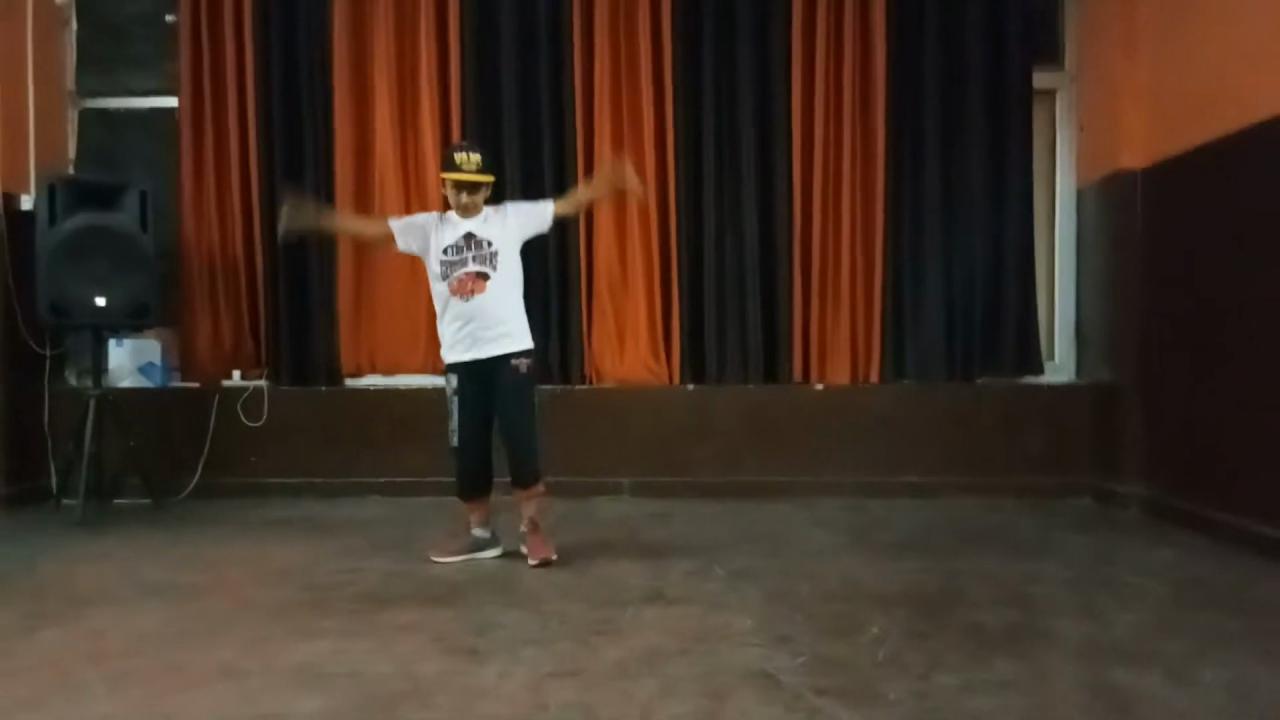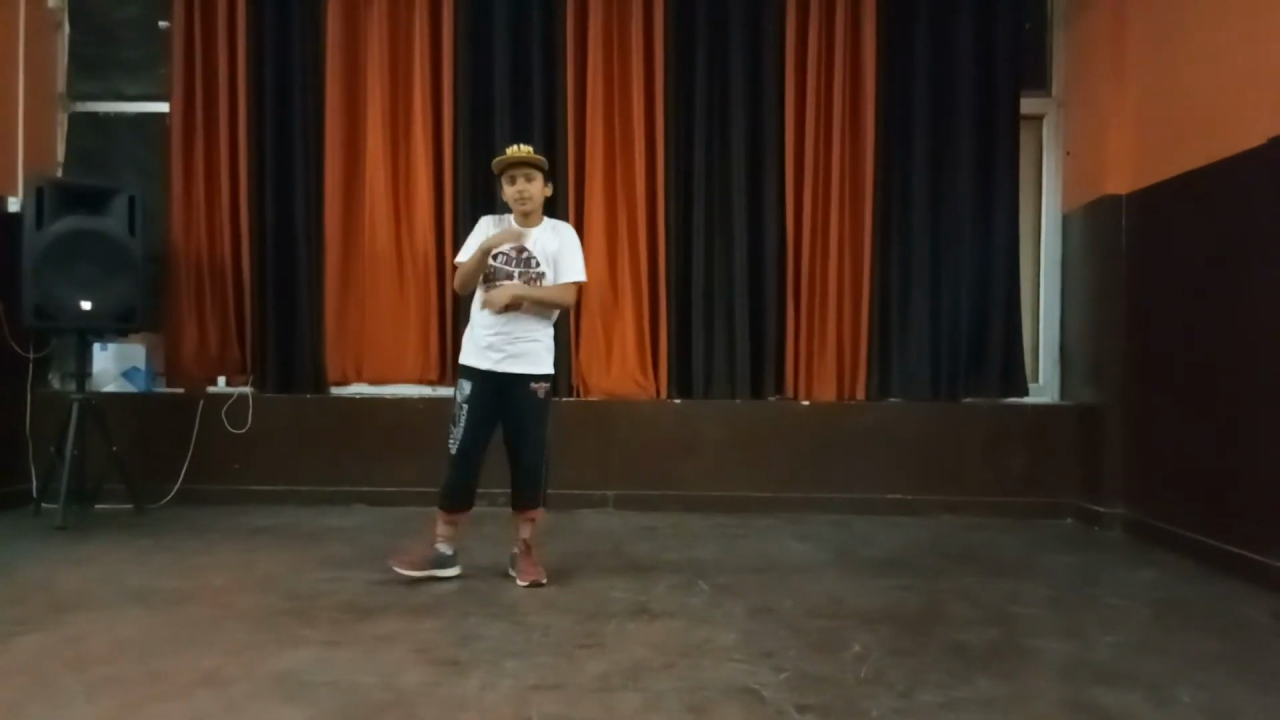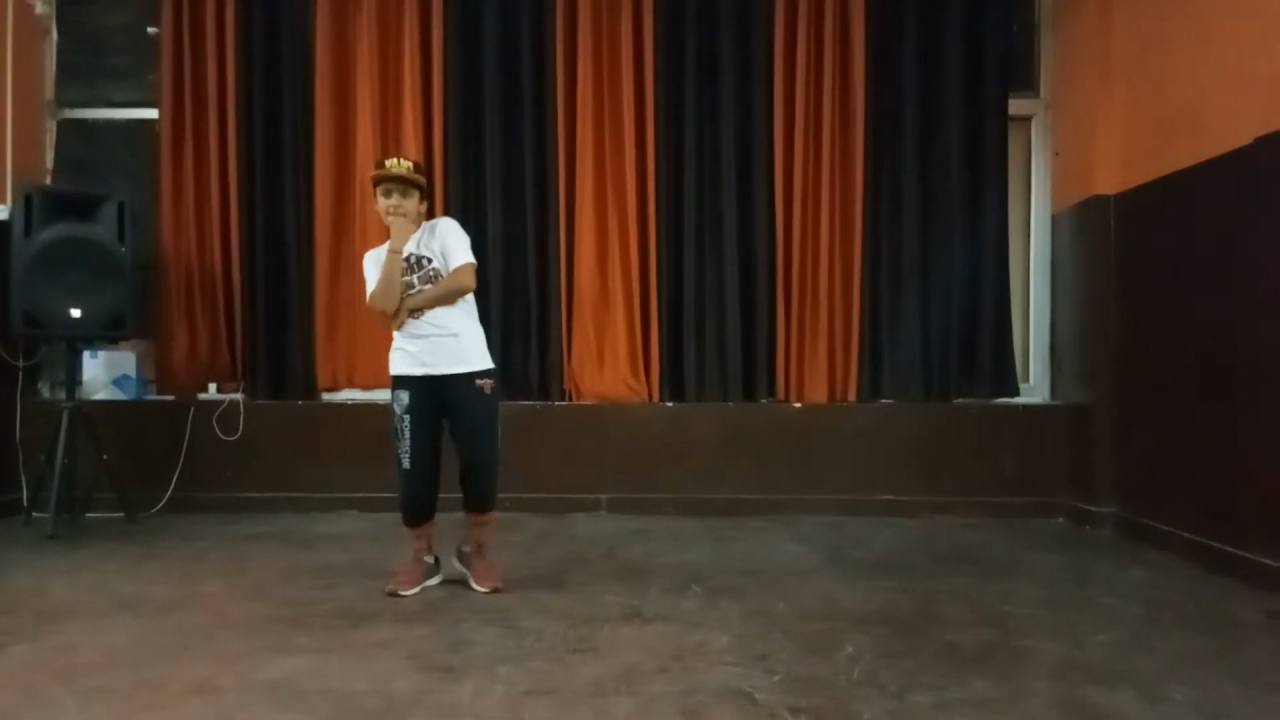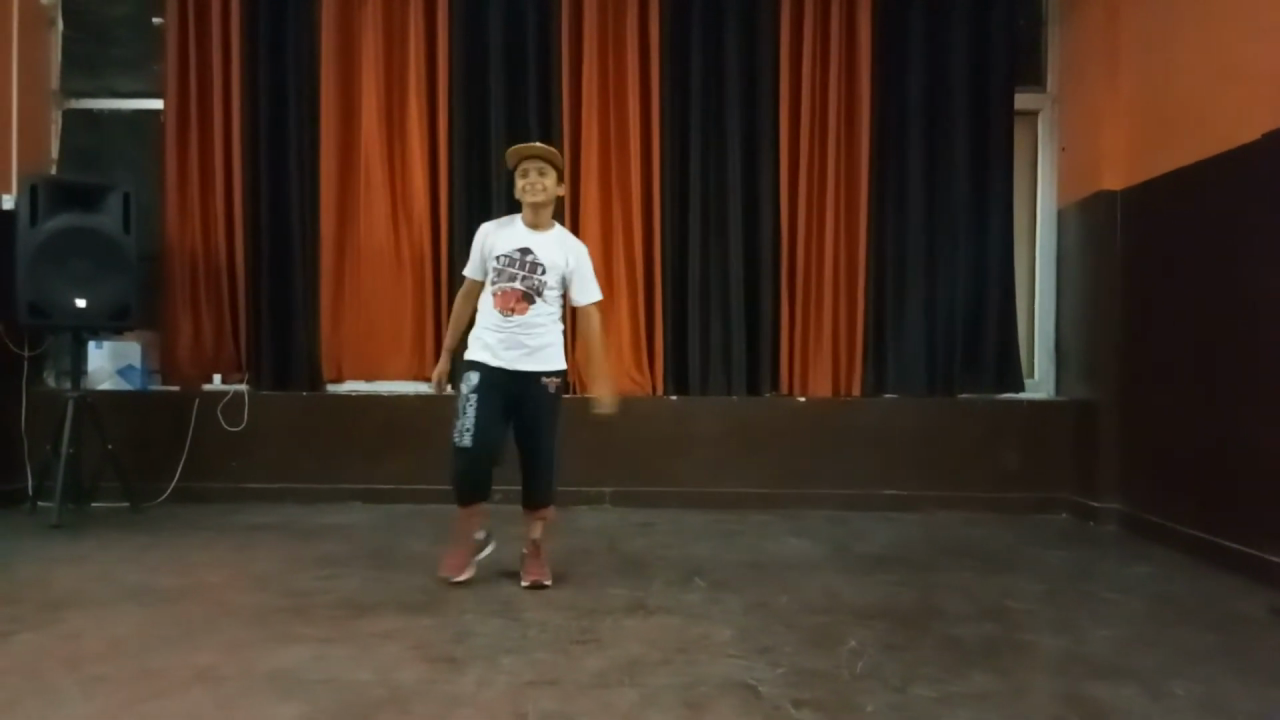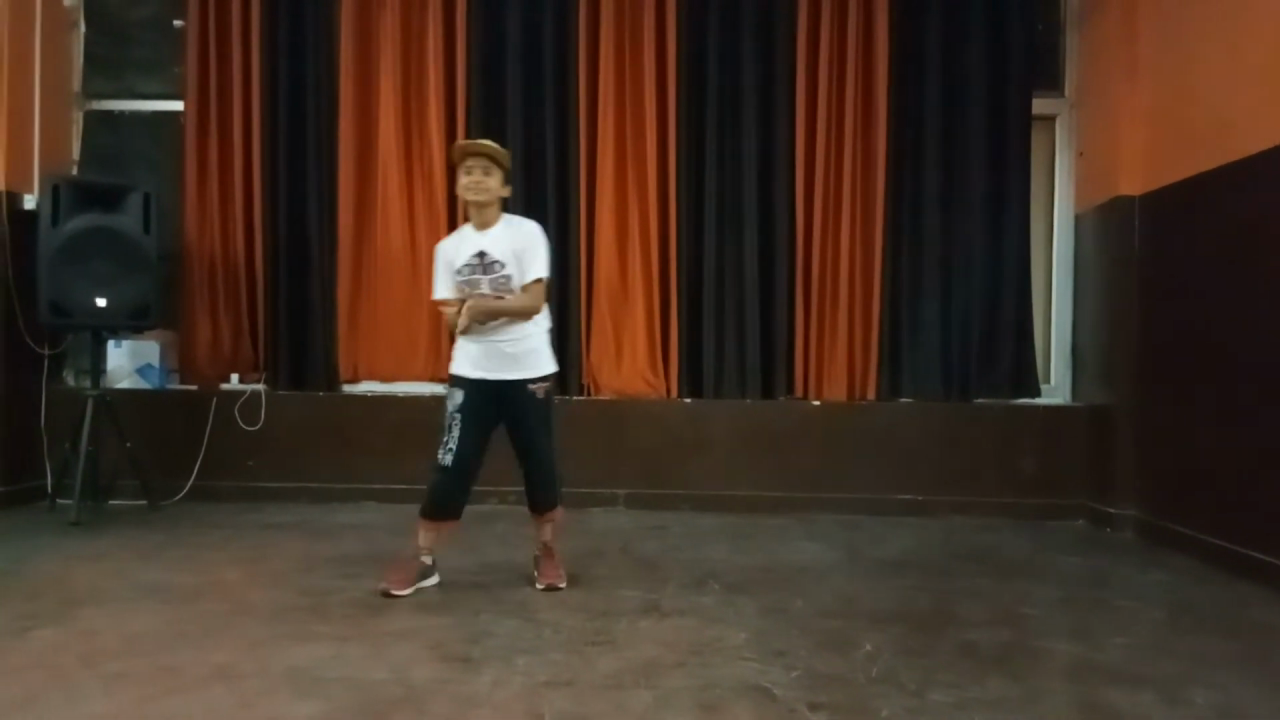
dt=1s
person 1, frame 1
left shoulder: (511, 216)
right shoulder: (428, 226)
left elbow: (567, 206)
right elbow: (372, 229)
left wrist: (611, 180)
right wrist: (319, 217)
left hip: (510, 349)
right hip: (459, 356)
left knee: (521, 440)
right knee: (467, 446)
left ankle: (532, 529)
right ankle: (480, 532)
person 1, frame 2
left shoulder: (562, 234)
right shoulder: (487, 226)
left elbow: (567, 296)
right elbow: (460, 284)
left wrist: (512, 293)
right wrist: (494, 243)
left hip: (531, 366)
right hip: (478, 362)
left knee: (529, 461)
right knee: (462, 457)
left ankle: (524, 551)
right ankle: (442, 548)
person 1, frame 3
left shoulder: (445, 230)
right shoulder: (376, 257)
left elbow: (464, 281)
right elbow: (385, 308)
left wrist: (410, 304)
right wrist: (396, 247)
left hip: (468, 365)
right hip: (412, 372)
left knee: (481, 459)
right knee: (415, 468)
left ankle: (475, 549)
right ankle: (422, 558)
person 1, frame 4
left shoulder: (571, 249)
right shoulder: (490, 233)
left elbow: (588, 316)
right elbow: (468, 295)
left wrist: (601, 380)
right wrist: (444, 356)
left hip: (543, 369)
right hip: (485, 361)
left knee: (539, 462)
right knee: (471, 450)
left ankle: (533, 550)
right ankle: (468, 536)
person 1, frame 5
left shoulder: (526, 233)
right shoulder: (448, 248)
left elbow: (533, 301)
right elbow: (446, 315)
left wrist: (486, 305)
right wrist: (461, 314)
left hip: (528, 370)
right hip: (471, 372)
left knee: (539, 466)
right knee: (453, 465)
left ankle: (546, 552)
right ankle: (423, 558)
